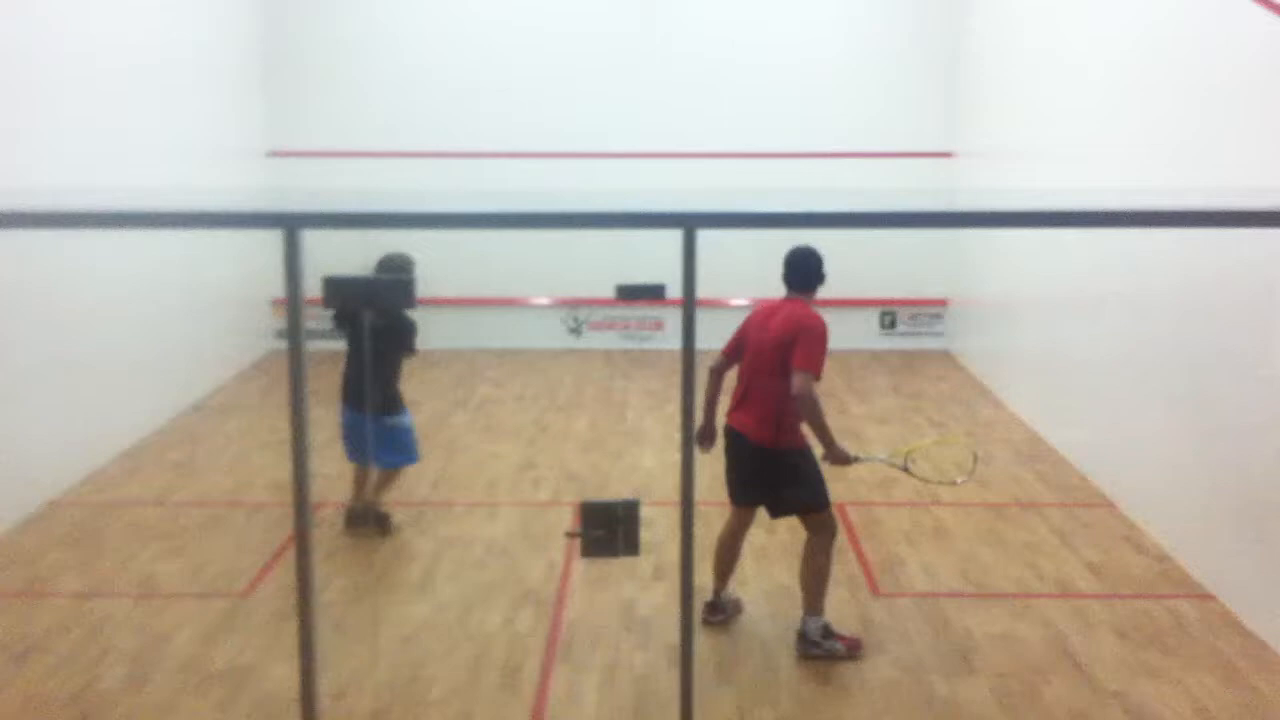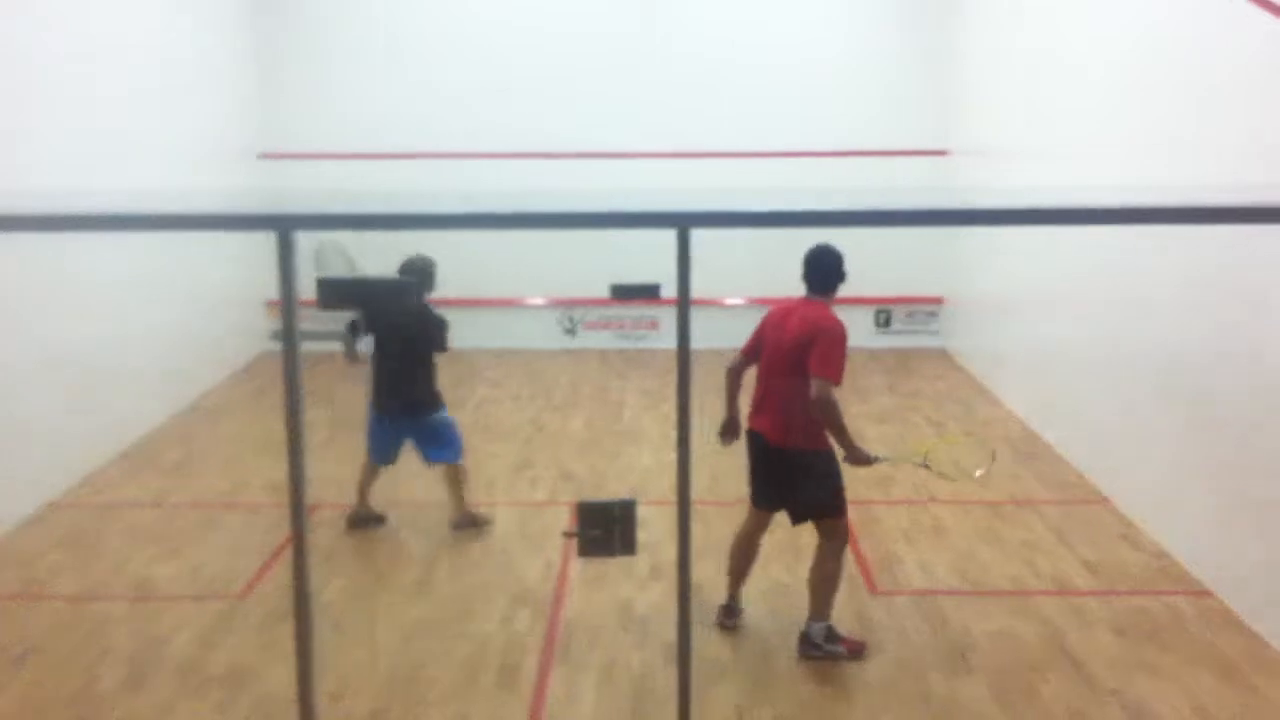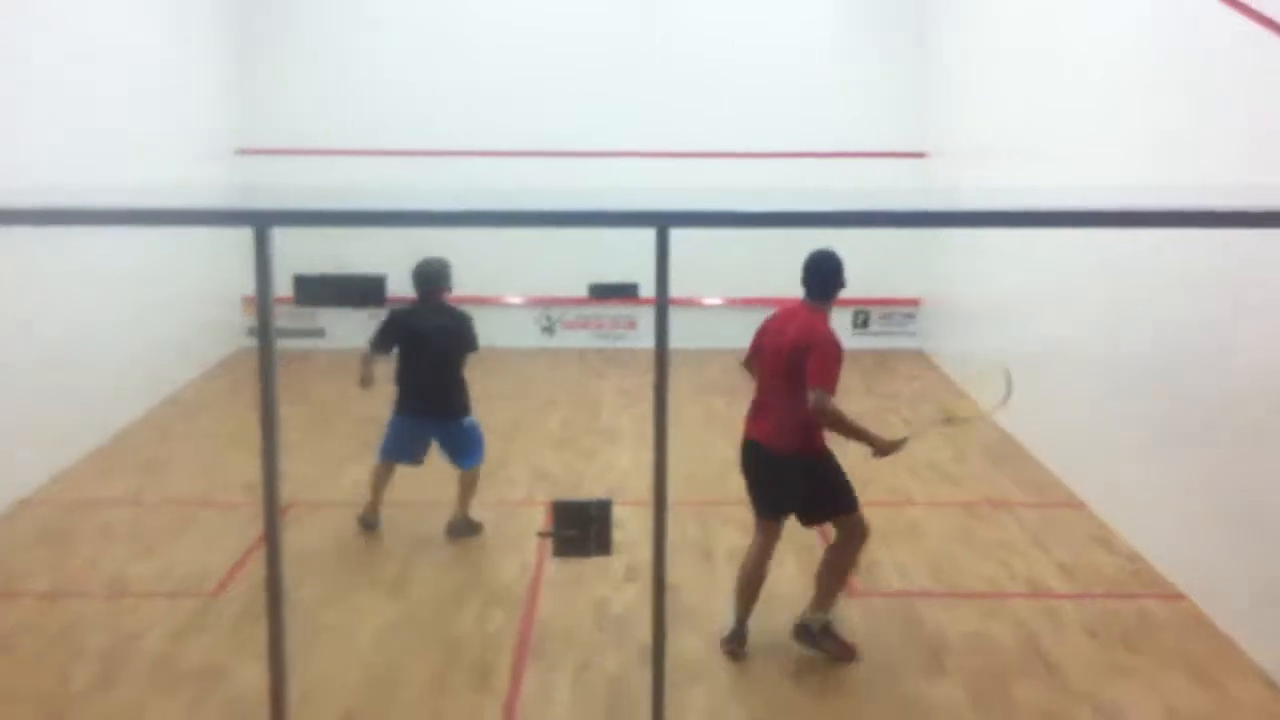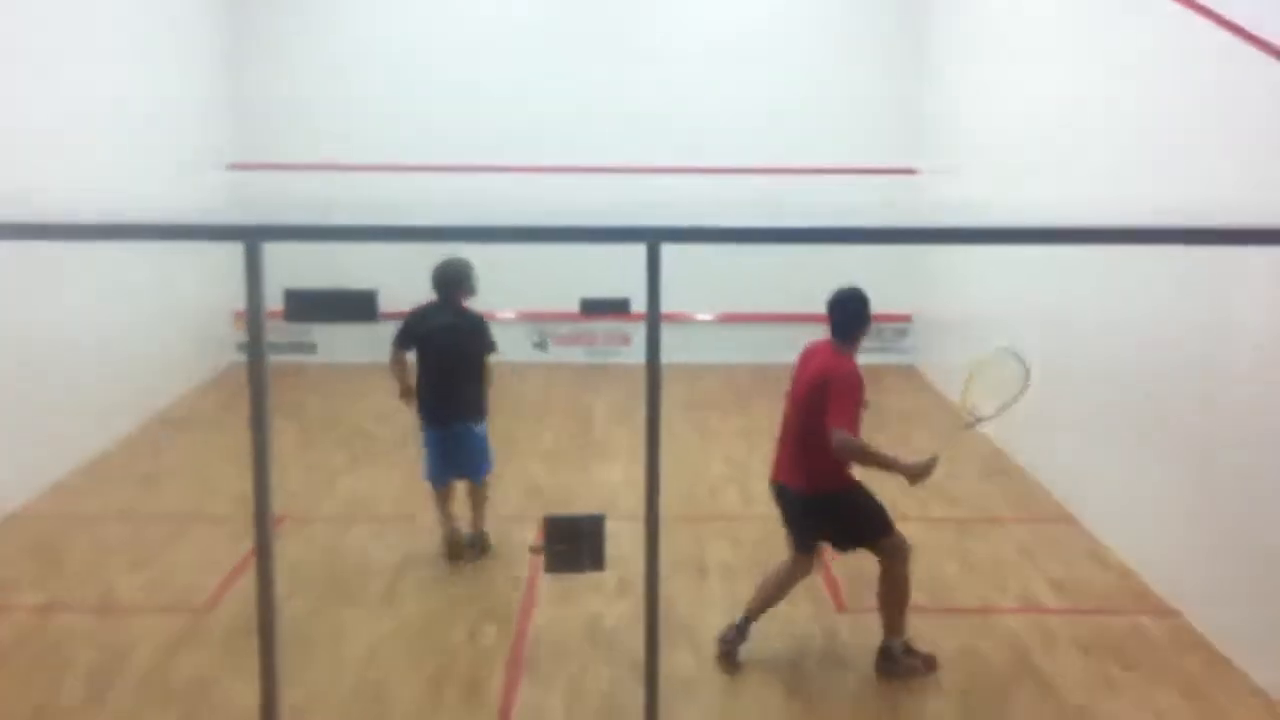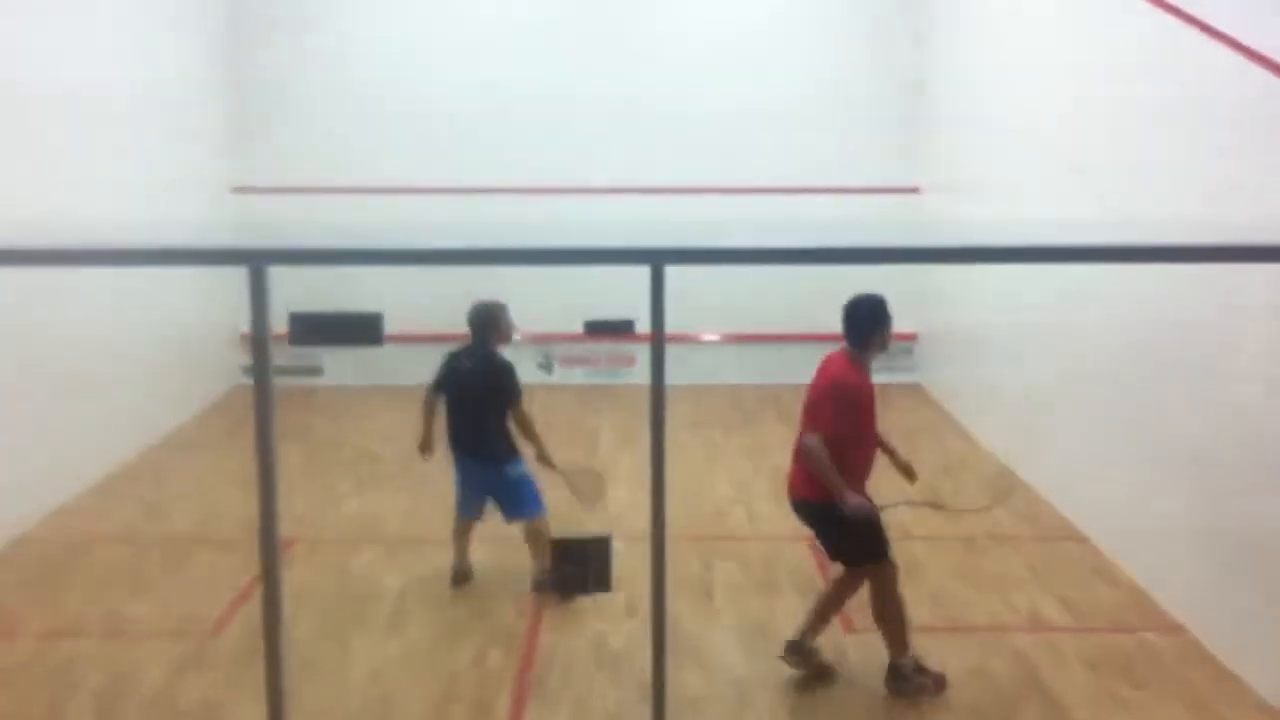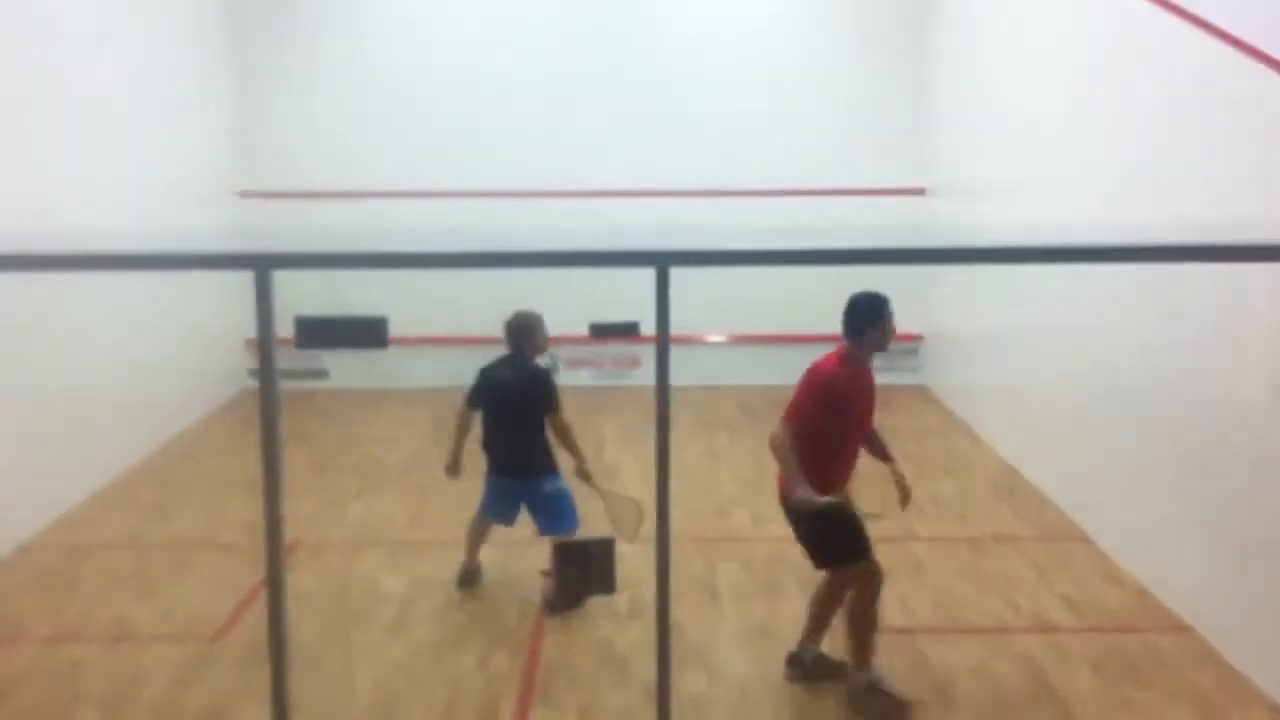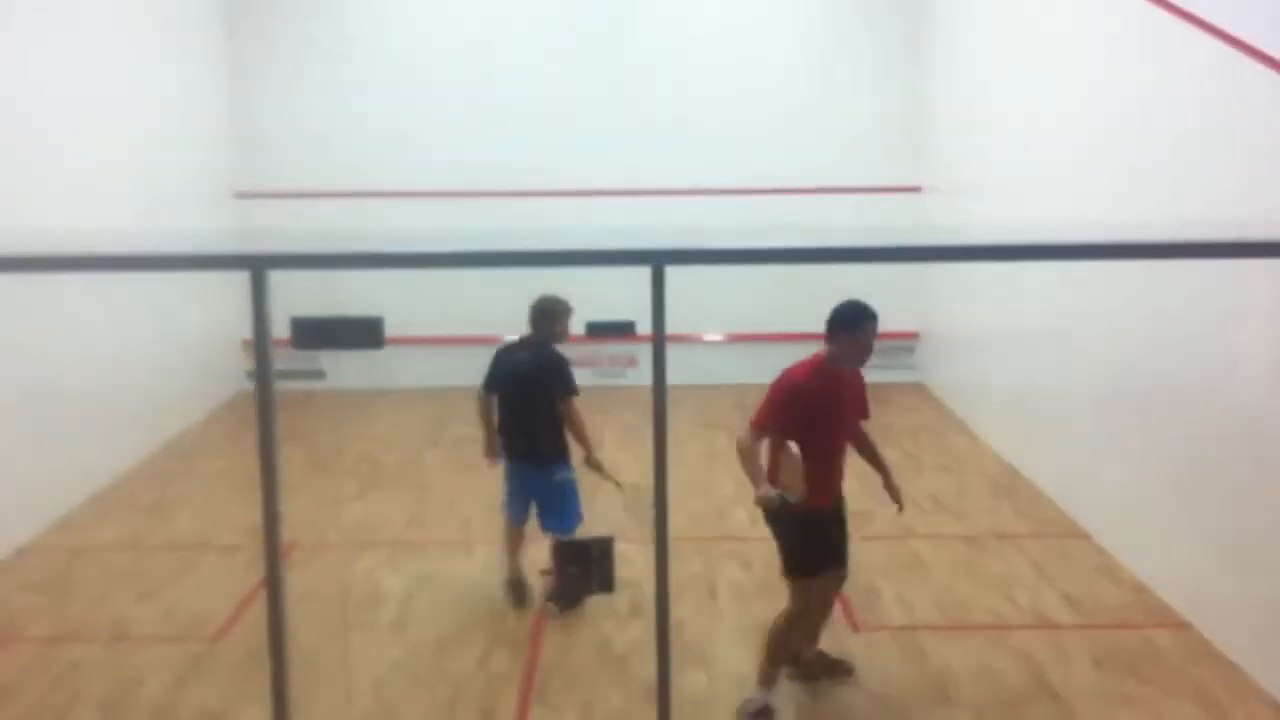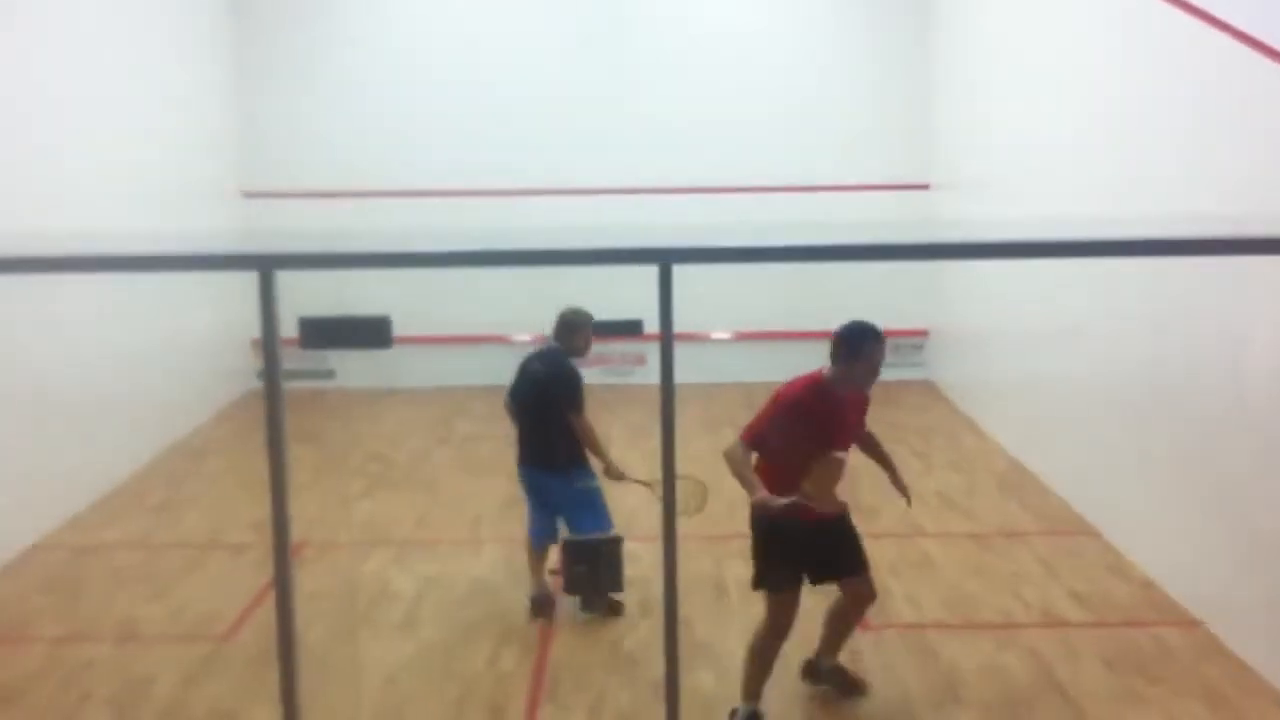
dt=0.2s
person 1, frame 1
left shoulder: (760, 314)
right shoulder: (811, 324)
left elbow: (717, 368)
right elbow: (802, 390)
left wrist: (708, 420)
right wrist: (830, 445)
left hip: (740, 433)
right hip: (778, 442)
left knee: (740, 518)
right knee: (822, 528)
left ankle: (717, 601)
right ankle: (813, 631)
person 1, frame 2
left shoulder: (777, 315)
right shoulder: (830, 328)
left elbow: (736, 369)
right elbow: (820, 397)
left wrist: (732, 416)
right wrist: (849, 448)
left hip: (762, 435)
right hip: (802, 446)
left knee: (756, 519)
right knee: (835, 534)
left ankle: (730, 605)
right ankle: (817, 633)
person 1, frame 3
left shoulder: (777, 319)
right shoulder: (822, 338)
left elbow: (750, 364)
right elbow: (817, 405)
right wrist: (871, 439)
left hip: (757, 444)
right hip: (799, 450)
left knee: (765, 535)
right knee: (853, 530)
left ankle: (737, 630)
right ankle: (815, 621)
person 1, frame 4
left shoulder: (814, 352)
right shoulder: (845, 372)
right elbow: (843, 443)
right wrist: (902, 467)
left hip: (788, 479)
right hip: (822, 485)
left knee: (800, 560)
right knee: (895, 551)
left ankle: (737, 631)
right ankle: (894, 651)
person 1, frame 5
left shoulder: (847, 367)
right shoulder: (844, 380)
right elbow: (810, 444)
left wrist: (892, 453)
right wrist: (847, 494)
left hip: (828, 493)
right hip: (827, 497)
left knee: (858, 571)
right knee: (884, 576)
left ankle: (802, 645)
right ankle: (902, 669)
person 1, frame 6
left shoulder: (863, 372)
right shoulder: (826, 377)
right elbow: (782, 437)
left wrist: (895, 469)
right wrist: (801, 488)
left hip: (830, 494)
right hip: (812, 501)
left knee: (844, 575)
right knee: (868, 576)
left ankle: (804, 656)
right ankle: (865, 683)
person 1, frame 7
left shoulder: (854, 380)
right shoulder: (796, 381)
right elbow: (750, 436)
left wrist: (884, 474)
right wrist: (760, 484)
left hip: (828, 499)
right hip: (791, 504)
left knee: (830, 579)
right knee: (805, 599)
left ankle: (802, 655)
person 1, frame 8
left shoulder: (857, 395)
right shoulder: (795, 398)
right elbow: (736, 448)
left wrist: (890, 469)
right wrist: (756, 492)
left hip: (825, 510)
right hip: (779, 515)
left knee: (861, 592)
right knee: (780, 618)
left ankle: (821, 663)
person 2, frame 1
left shoulder: (355, 306)
right shoulder: (403, 323)
left elbow: (339, 322)
left hip: (353, 396)
right hip: (383, 401)
left knee: (363, 455)
right knee: (401, 458)
left ankle: (358, 506)
right ankle: (369, 504)
person 2, frame 2
left shoulder: (381, 311)
right shoulder: (434, 322)
left elbow: (354, 331)
left hip: (385, 402)
right hip: (423, 403)
left knee: (376, 456)
right knee: (450, 454)
left ankle: (360, 510)
right ankle: (462, 513)
person 2, frame 3
left shoulder: (400, 318)
right shoulder: (460, 321)
left elbow: (373, 353)
left wrist: (365, 372)
left hip: (411, 406)
right hip: (452, 406)
left knee: (389, 457)
right knee: (471, 459)
left ankle: (371, 512)
right ankle: (460, 520)
person 2, frame 4
left shoulder: (418, 317)
right shoulder: (472, 323)
left elbow: (397, 352)
right elbow: (483, 367)
left wrist: (405, 384)
right wrist: (482, 393)
left hip: (431, 410)
right hip: (466, 410)
left knee: (439, 474)
right knee: (477, 472)
left ankle: (450, 534)
right ankle: (476, 533)
person 2, frame 5
left shoulder: (455, 360)
right shoulder: (500, 368)
left elbow: (431, 397)
right elbow: (518, 414)
left wrist: (427, 434)
right wrist: (540, 447)
left hip: (464, 451)
right hip: (497, 454)
left knee: (466, 508)
right knee: (532, 510)
left ankle: (460, 564)
right ankle: (544, 573)
person 2, frame 6
left shoulder: (489, 372)
right shoulder: (539, 377)
left elbow: (465, 414)
right elbow: (557, 424)
left wrist: (456, 454)
right wrist: (580, 460)
left hip: (500, 464)
right hip: (536, 467)
left knee: (487, 513)
right knee: (562, 525)
left ankle: (469, 567)
right ankle: (559, 592)
person 2, frame 7
left shoulder: (504, 354)
right shoulder: (554, 361)
left elbow: (484, 399)
right elbow: (568, 411)
left wrist: (490, 438)
right wrist: (589, 451)
left hip: (514, 451)
right hip: (547, 456)
left knee: (515, 514)
right knee: (561, 523)
left ankle: (514, 576)
right ankle: (559, 584)
person 2, frame 8
left shoulder: (530, 362)
right shoulder: (566, 373)
left elbow: (511, 406)
right elbow: (579, 424)
right wrist: (607, 461)
left hip: (530, 462)
right hip: (564, 464)
left knee: (540, 527)
right knee: (594, 528)
left ankle: (539, 591)
right ankle: (595, 595)
